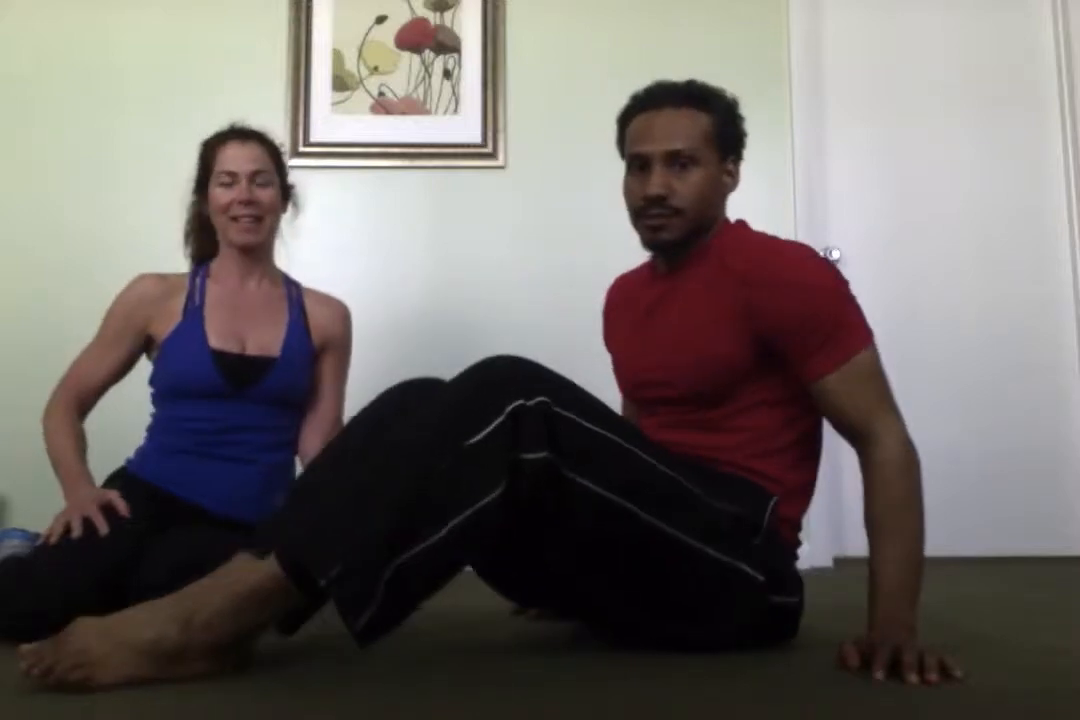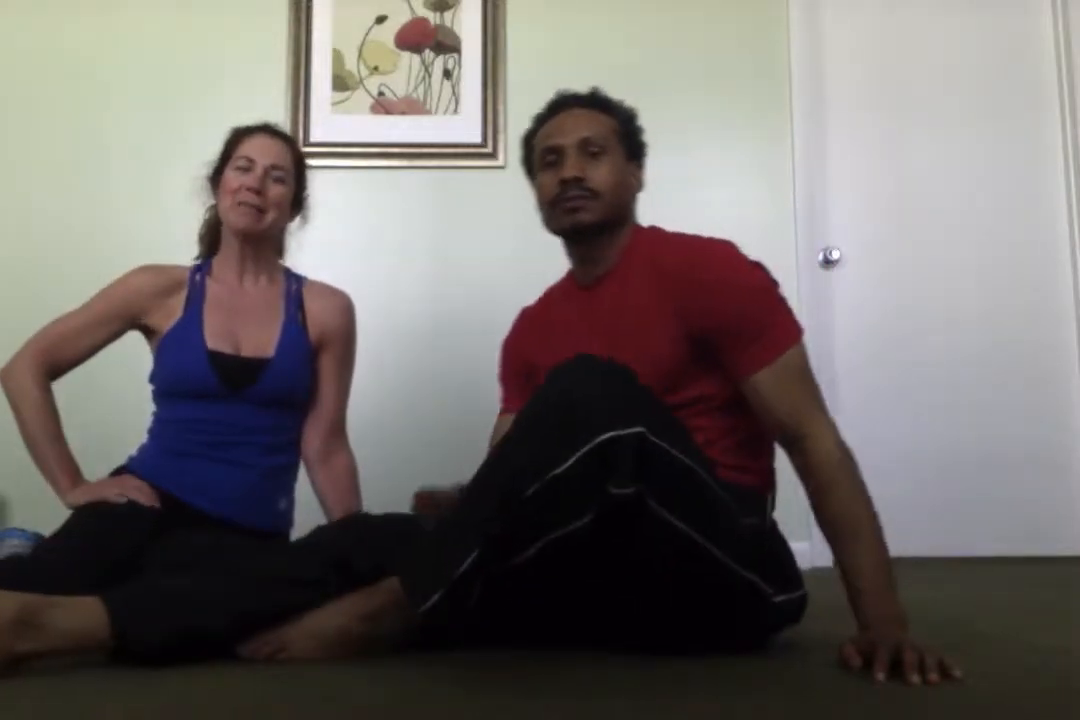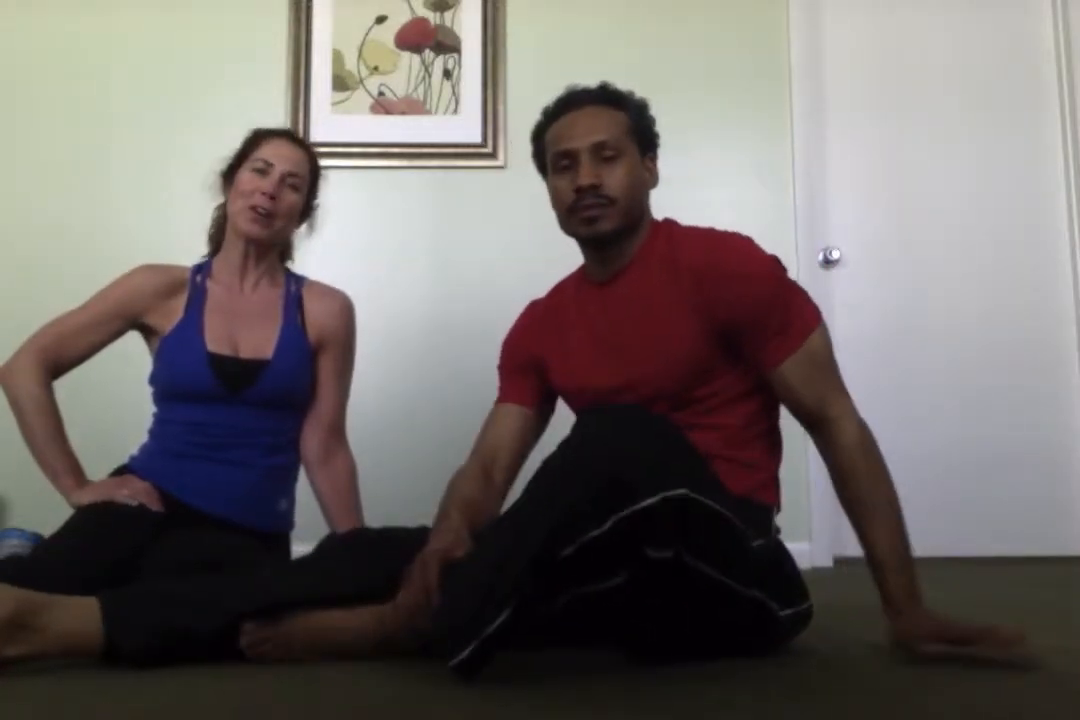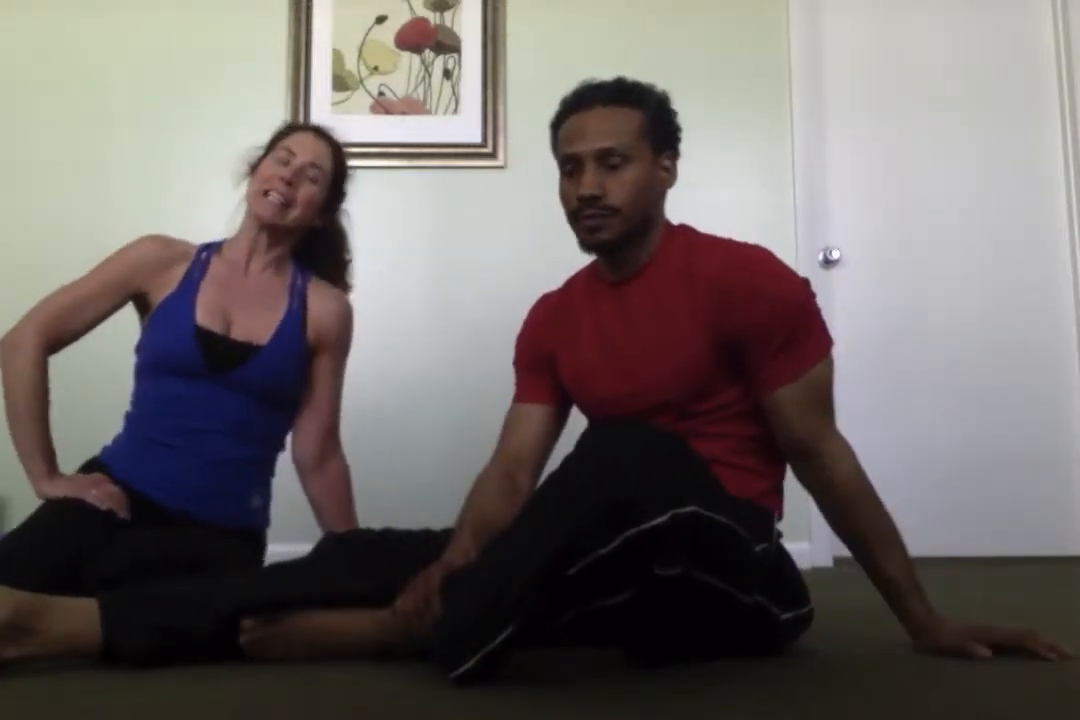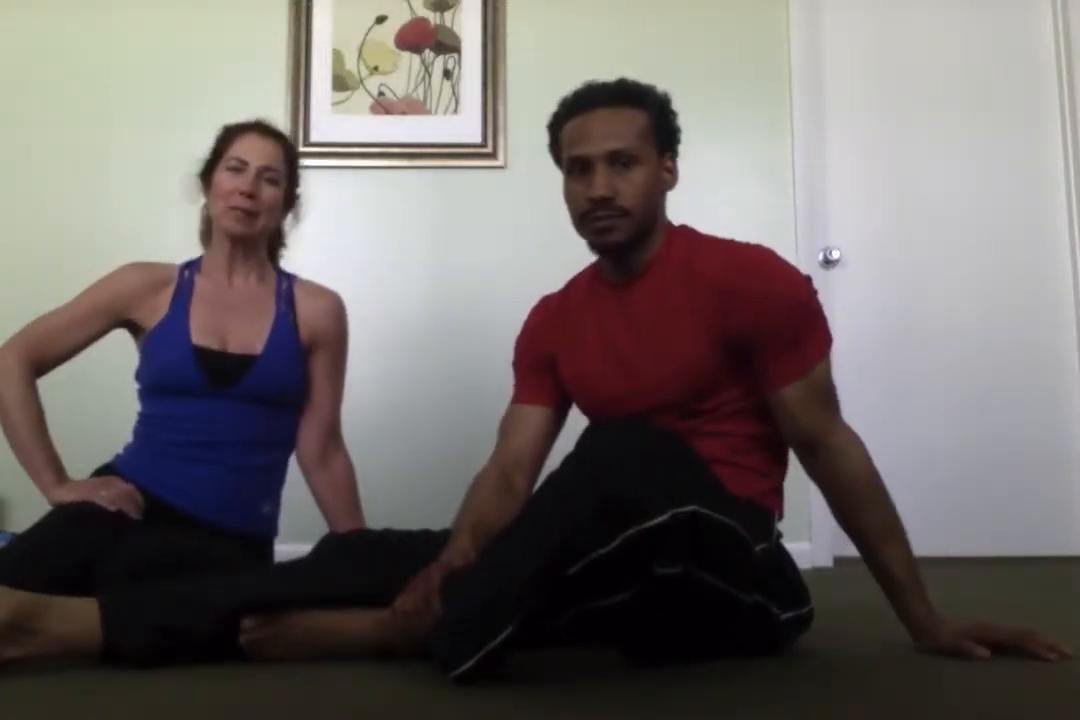
dt=1s
person 1, frame 1
left shoulder: (783, 276)
right shoulder: (625, 297)
left elbow: (883, 441)
left wrist: (892, 623)
right wrist: (571, 567)
left hip: (732, 568)
right hip: (637, 564)
left knee: (510, 395)
right knee: (424, 408)
left ankle: (219, 618)
right ankle: (229, 592)
person 1, frame 2
left shoulder: (707, 273)
right shoulder: (534, 330)
left elbow: (814, 440)
right elbow: (535, 471)
left wrist: (883, 623)
right wrist: (469, 512)
left hip: (725, 570)
right hip: (609, 571)
left knee: (594, 393)
right knee: (369, 538)
left ankle: (390, 610)
person 1, frame 3
left shoulder: (725, 269)
right shoulder: (542, 326)
left elbow: (839, 425)
right elbow: (486, 471)
left wrist: (906, 608)
right wrist: (441, 552)
left hip: (734, 571)
right hip: (614, 573)
left knee: (627, 438)
right knee: (382, 553)
left ankle: (409, 630)
person 1, frame 4
left shoulder: (746, 281)
right shoulder: (553, 320)
left elbow: (819, 453)
right elbow: (511, 475)
left wrist: (924, 622)
right wrist: (451, 566)
left hip: (735, 572)
right hip: (617, 571)
left knee: (630, 449)
right knee: (376, 553)
left ankle: (413, 636)
person 1, frame 5
left shoulder: (750, 281)
right shoulder: (554, 322)
left elbow: (828, 447)
right elbow: (508, 476)
left wrist: (925, 621)
right wrist: (450, 567)
left hip: (735, 570)
right hip: (617, 573)
left knee: (630, 447)
right knee: (374, 552)
left ankle: (411, 637)
person 2, frame 1
left shoulder: (323, 317)
right shoulder: (156, 298)
left elbow: (320, 444)
right elbow: (64, 407)
right wrist: (79, 492)
left hip: (245, 528)
right hip: (146, 499)
person 2, frame 2
left shoulder: (325, 310)
right shoulder: (160, 290)
left elbow: (325, 448)
right wrist: (72, 486)
left hip: (249, 531)
right hip: (150, 500)
person 2, frame 3
left shoulder: (325, 312)
right shoulder: (161, 290)
left elbow: (324, 449)
right wrist: (77, 487)
left hip: (250, 533)
right hip: (151, 503)
person 2, frame 4
left shoulder: (324, 310)
right shoulder: (162, 262)
left elbow: (317, 453)
right wrist: (45, 476)
left hip: (221, 533)
right hip: (118, 498)
person 2, frame 5
left shoulder: (316, 310)
right shoulder: (148, 287)
left elbow: (321, 451)
right wrist: (57, 484)
left hip: (231, 536)
right hip: (132, 503)
